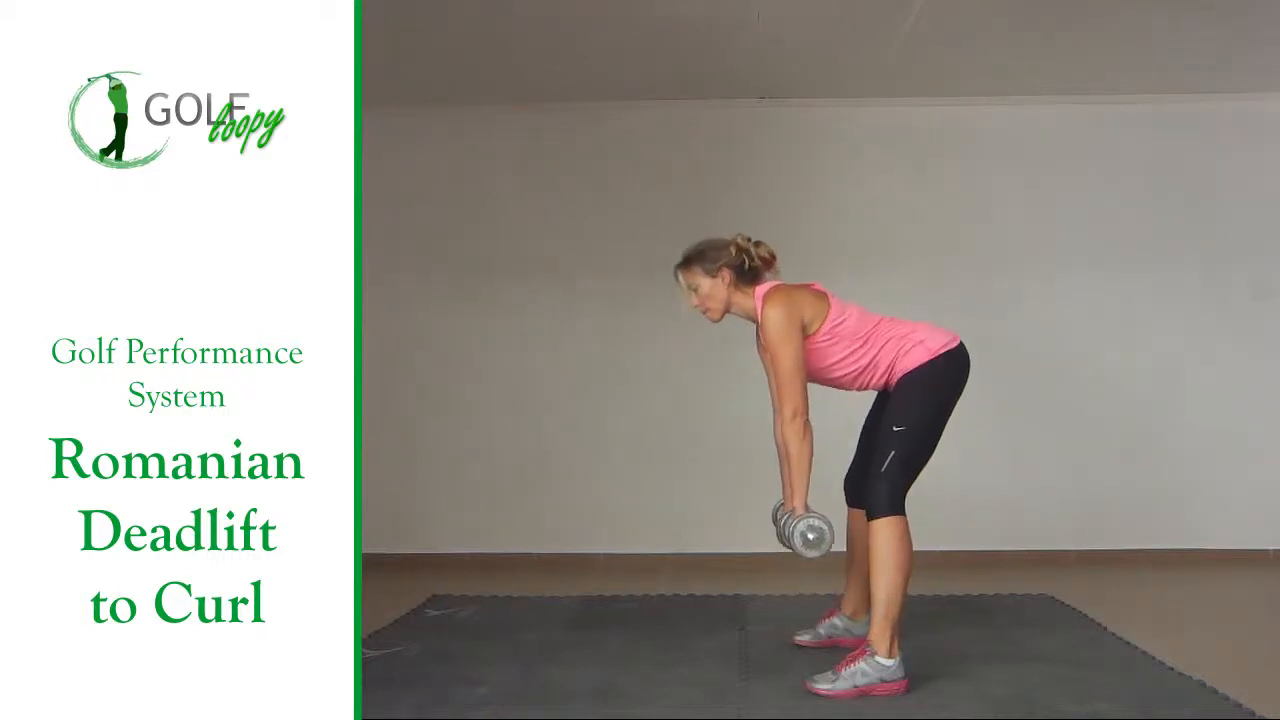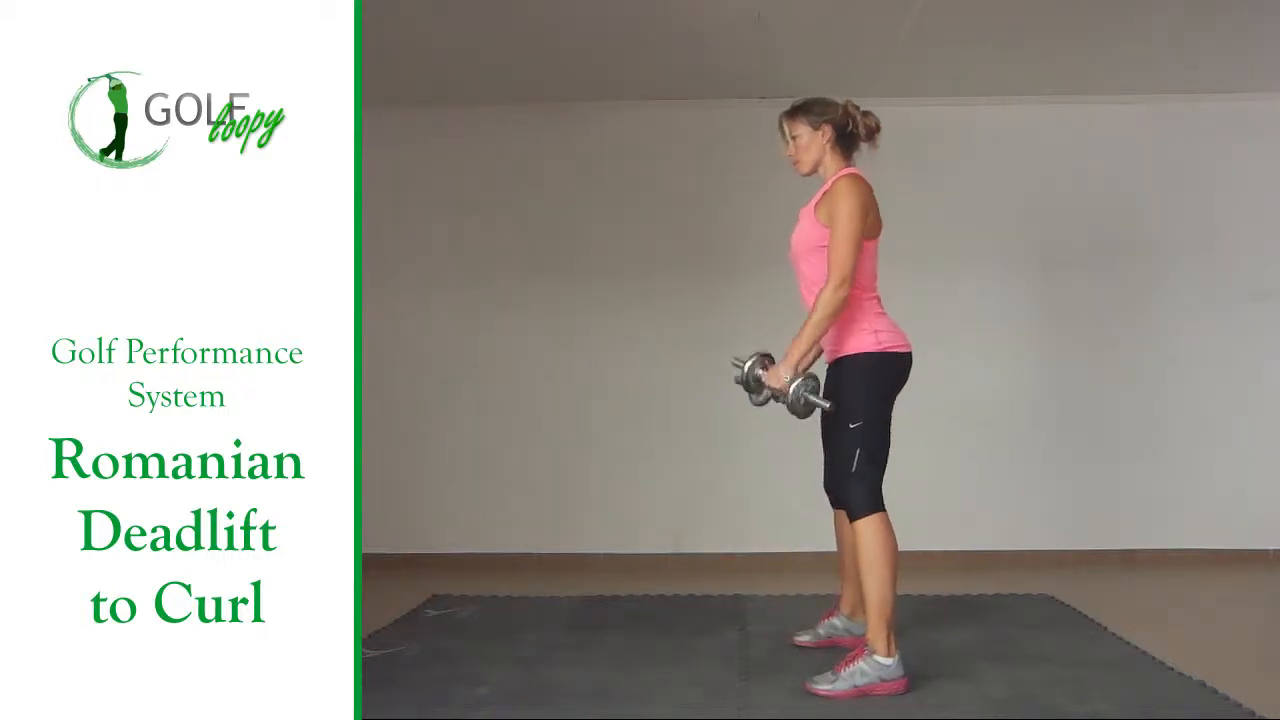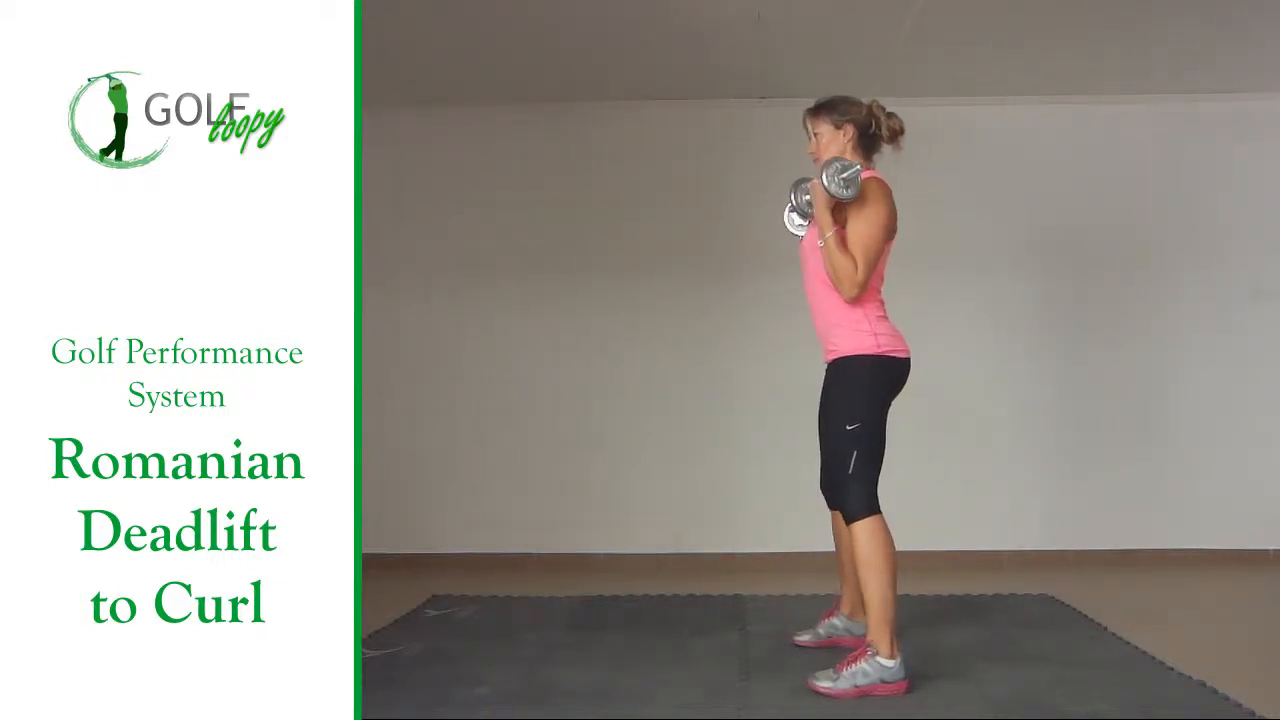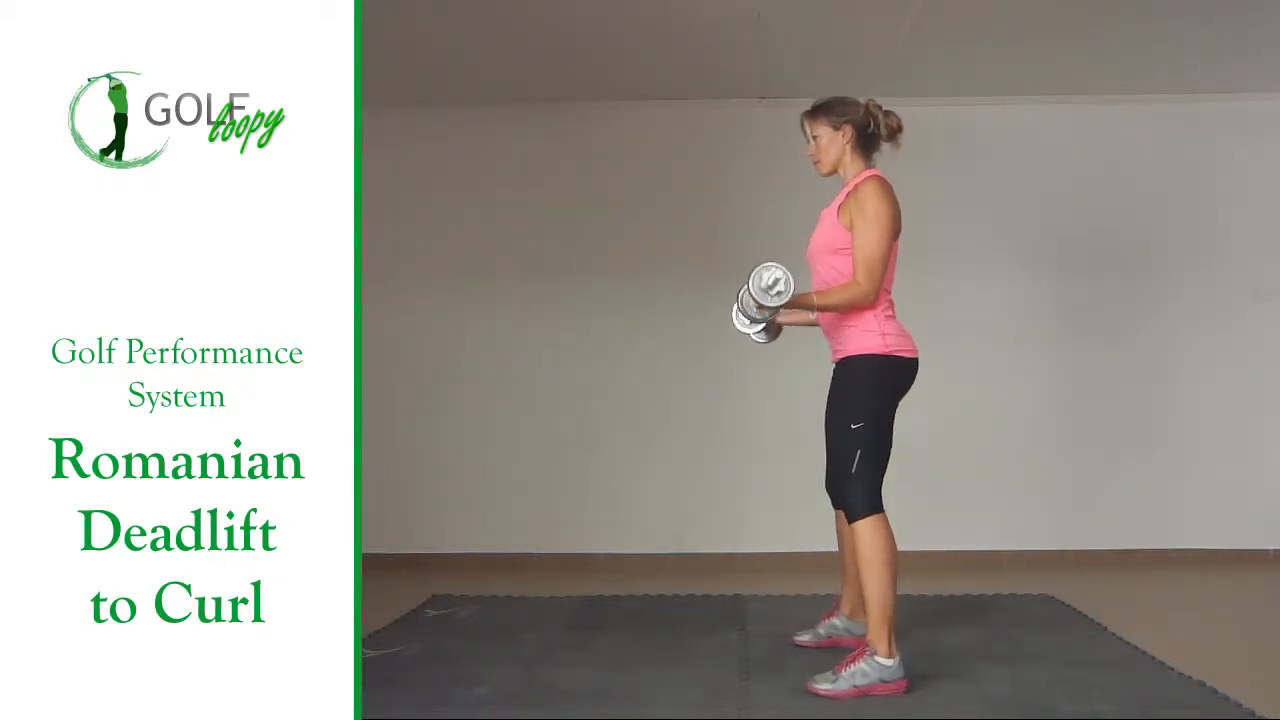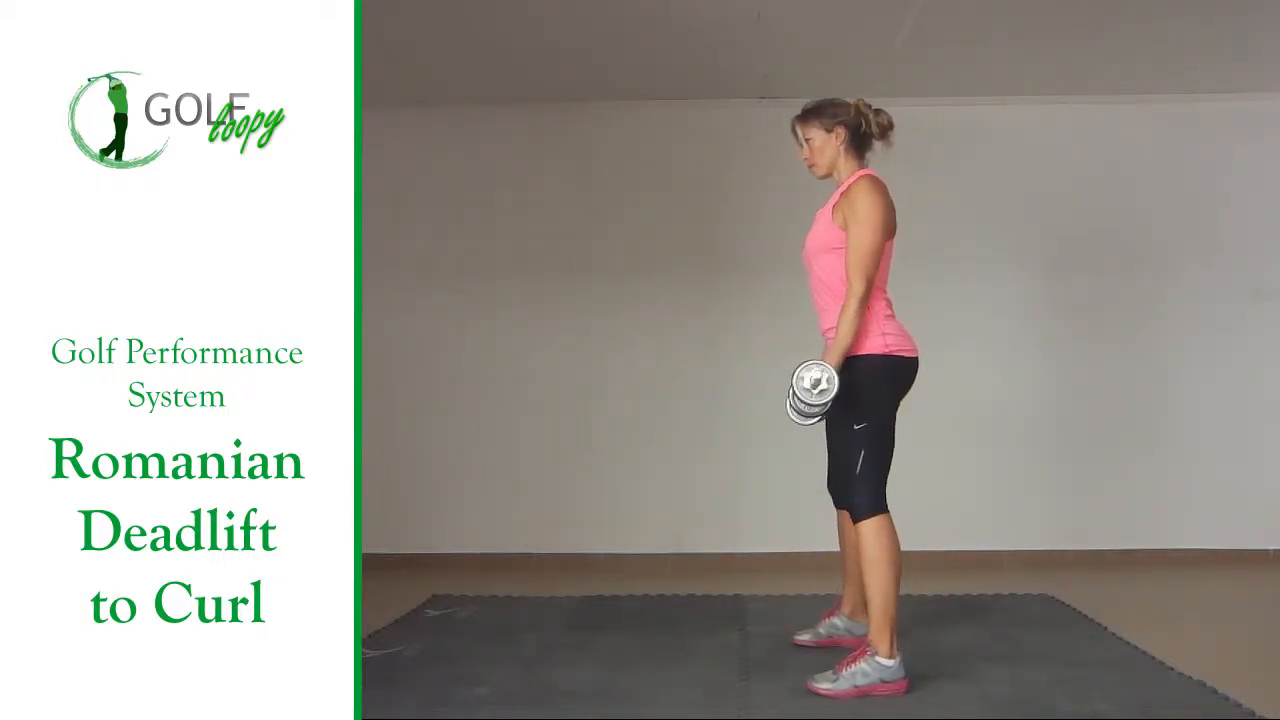
dt=1s
person 1, frame 1
left shoulder: (777, 307)
right shoulder: (766, 325)
left elbow: (797, 419)
right elbow: (783, 421)
left wrist: (800, 503)
right wrist: (789, 499)
left hip: (933, 363)
right hip: (912, 369)
left knee: (882, 494)
right knee: (860, 488)
left ankle: (883, 660)
right ankle: (853, 617)
person 1, frame 2
left shoulder: (849, 188)
right shoulder: (827, 198)
left elbow: (840, 286)
left wrist: (791, 359)
right wrist: (806, 361)
left hip: (869, 356)
right hip: (850, 358)
left knee: (860, 495)
right knee: (841, 491)
left ankle: (882, 658)
right ankle: (851, 616)
person 1, frame 3
left shoulder: (869, 192)
right shoulder: (844, 196)
left elbow: (852, 285)
left wrist: (824, 220)
right wrist: (809, 227)
left hip: (867, 359)
right hip: (847, 360)
left knee: (857, 497)
right knee: (838, 490)
left ankle: (884, 658)
right ankle: (851, 617)
person 1, frame 4
left shoulder: (871, 190)
right shoulder: (848, 198)
left elbow: (866, 290)
left wrist: (803, 300)
right wrist: (793, 314)
left hip: (874, 359)
right hip: (857, 361)
left knee: (861, 498)
right knee: (843, 491)
left ankle: (883, 659)
right ankle: (852, 616)
person 1, frame 5
left shoulder: (865, 190)
right shoulder: (844, 198)
left elbow: (860, 289)
left wrist: (832, 361)
right wrist: (834, 362)
left hip: (873, 359)
right hip: (857, 359)
left knee: (865, 498)
right knee: (845, 491)
left ankle: (884, 658)
right ankle: (852, 616)
